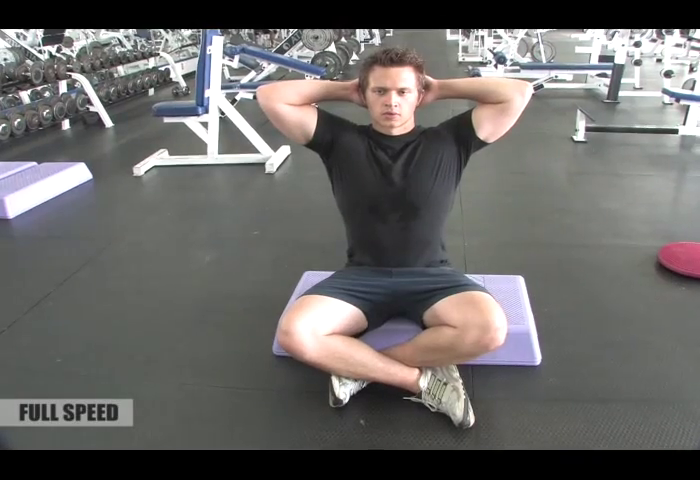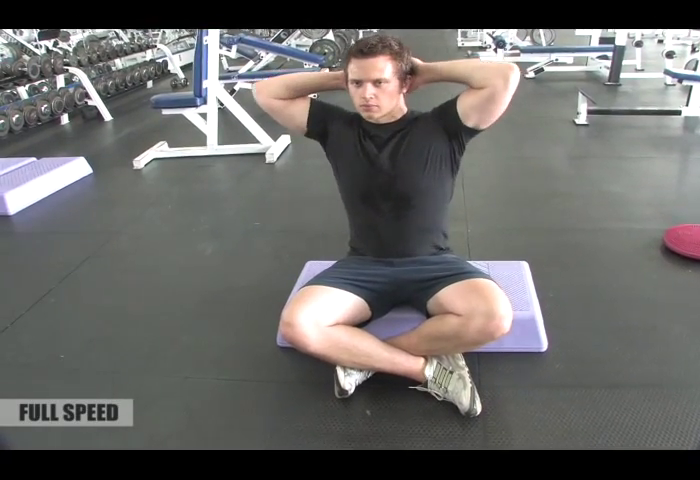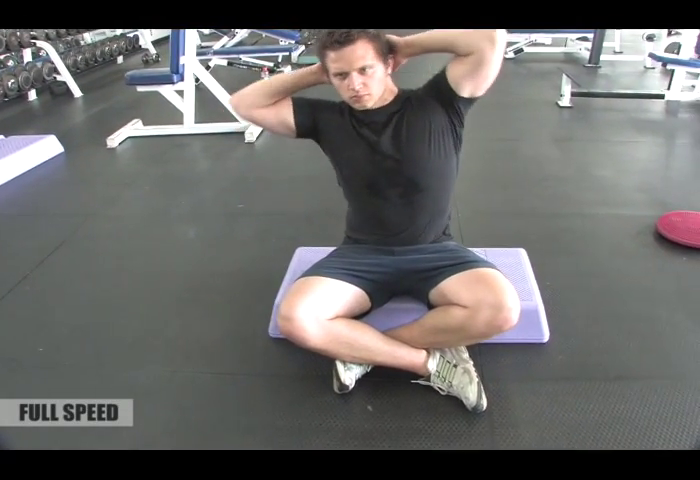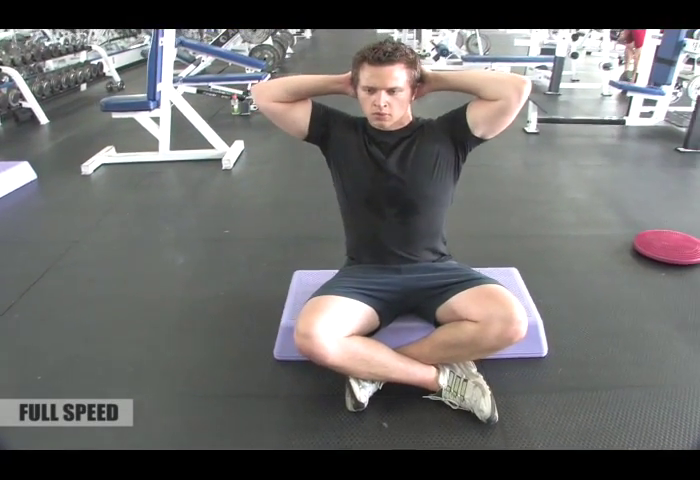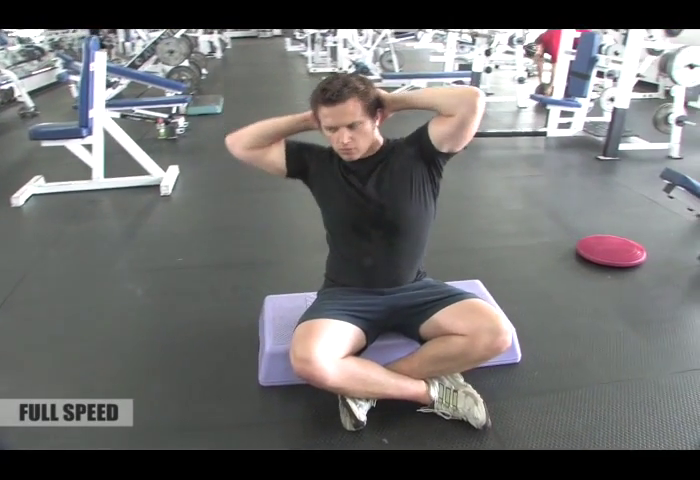
dt=1s
person 1, frame 1
left shoulder: (449, 142)
right shoulder: (341, 140)
left elbow: (519, 93)
right elbow: (270, 96)
left wrist: (441, 88)
right wrist: (342, 89)
left hip: (431, 276)
right hip: (361, 277)
left knee: (489, 328)
right knee: (294, 334)
left ankle: (355, 366)
right ankle: (423, 379)
person 1, frame 2
left shoulder: (441, 128)
right shoulder: (337, 127)
left elbow: (505, 77)
right elbow: (265, 93)
left wrist: (429, 70)
right wrist: (335, 79)
left hip: (432, 264)
right hip: (364, 266)
left knee: (494, 316)
right knee: (297, 326)
left ankle: (362, 356)
right ankle: (428, 369)
person 1, frame 3
left shoulder: (437, 104)
right shoulder: (327, 119)
left elbow: (490, 38)
right elbow: (244, 104)
left wrist: (407, 45)
right wrist: (311, 74)
left hip: (433, 252)
right hip: (362, 254)
left knee: (501, 308)
right knee: (295, 320)
left ankle: (361, 348)
right ankle: (430, 362)
person 1, frame 4
left shoulder: (446, 135)
right shoulder: (338, 132)
left elbow: (517, 89)
right elbow: (264, 95)
left wrist: (437, 79)
right wrist: (339, 82)
left hip: (434, 271)
right hip: (365, 274)
left knee: (510, 322)
right knee: (312, 338)
left ankle: (371, 366)
right ankle: (441, 378)
person 1, frame 5
left shoulder: (417, 154)
right shoulder: (316, 162)
left elbow: (472, 102)
right elbow: (239, 144)
left wrist: (396, 101)
right wrist: (306, 119)
left hip: (413, 290)
right hip: (346, 295)
left knee: (495, 334)
right knee: (309, 361)
left ankle: (362, 384)
right ankle: (430, 391)
